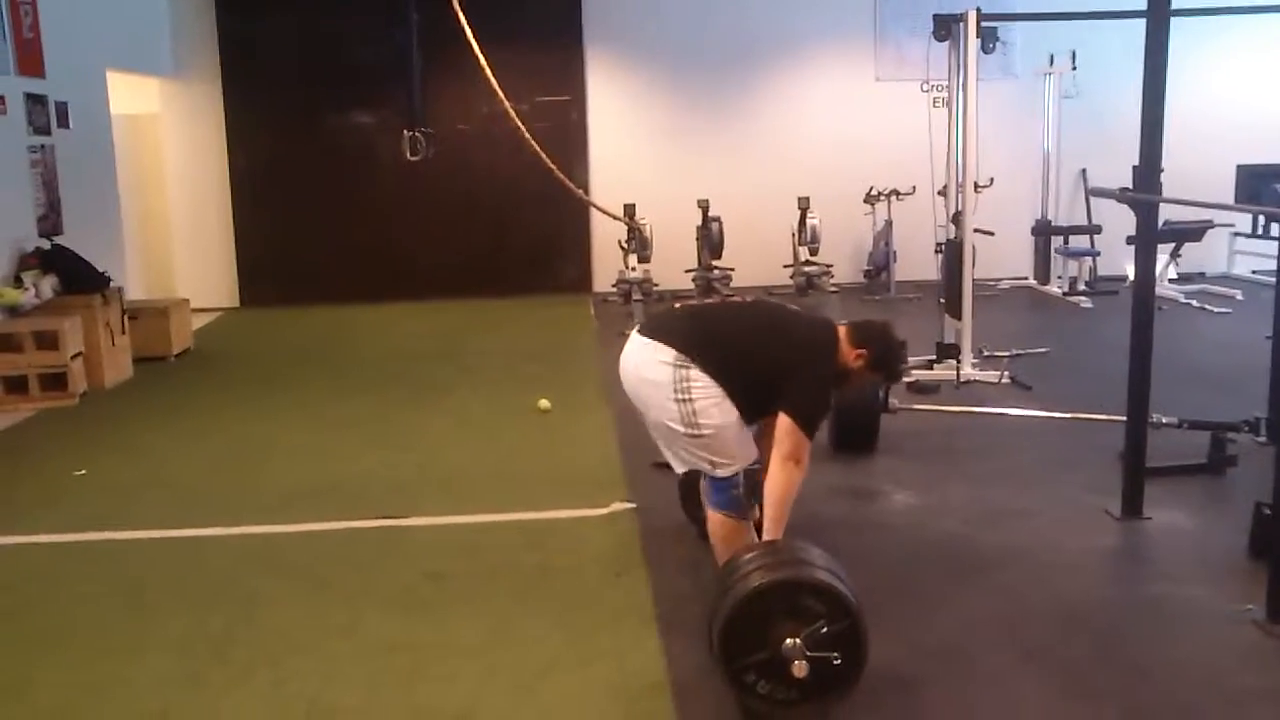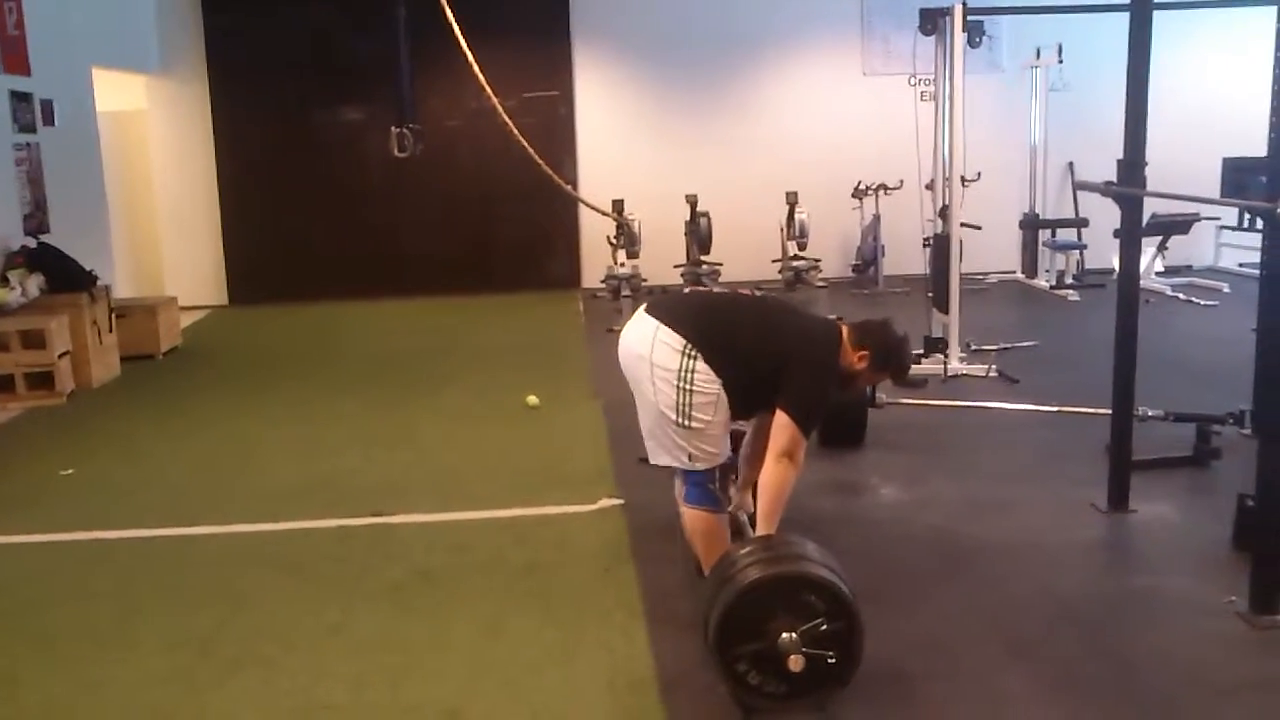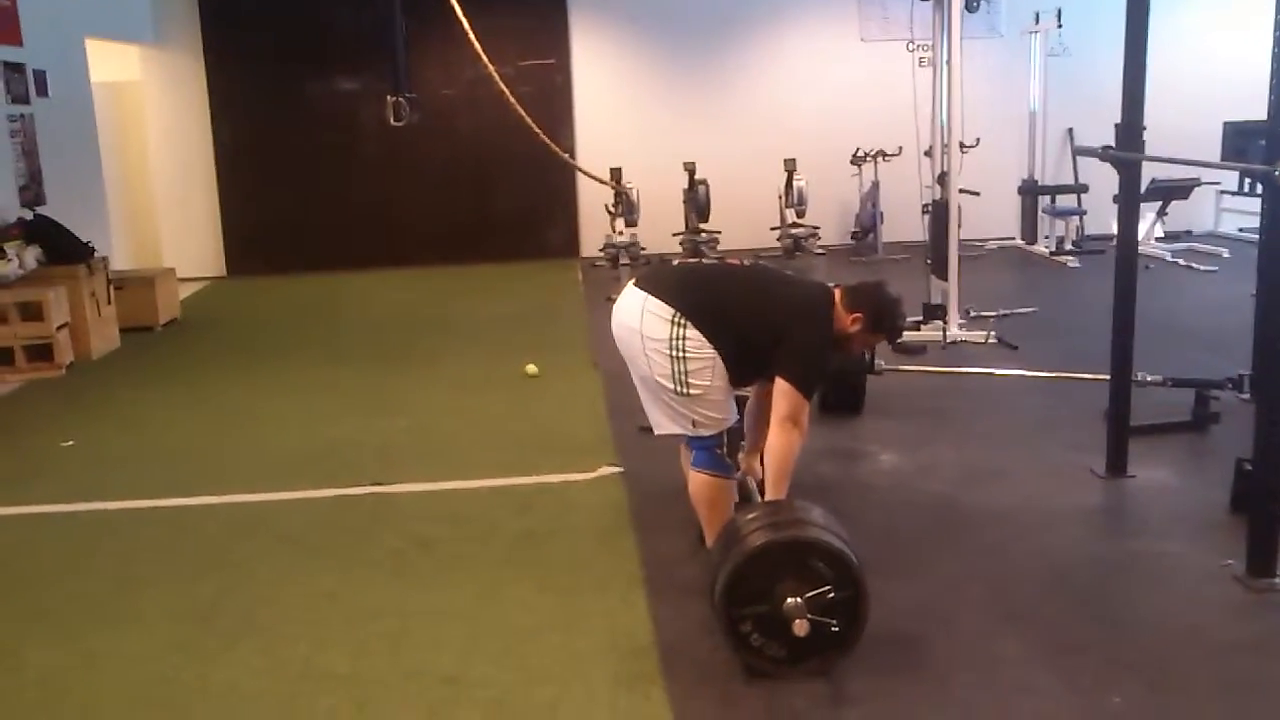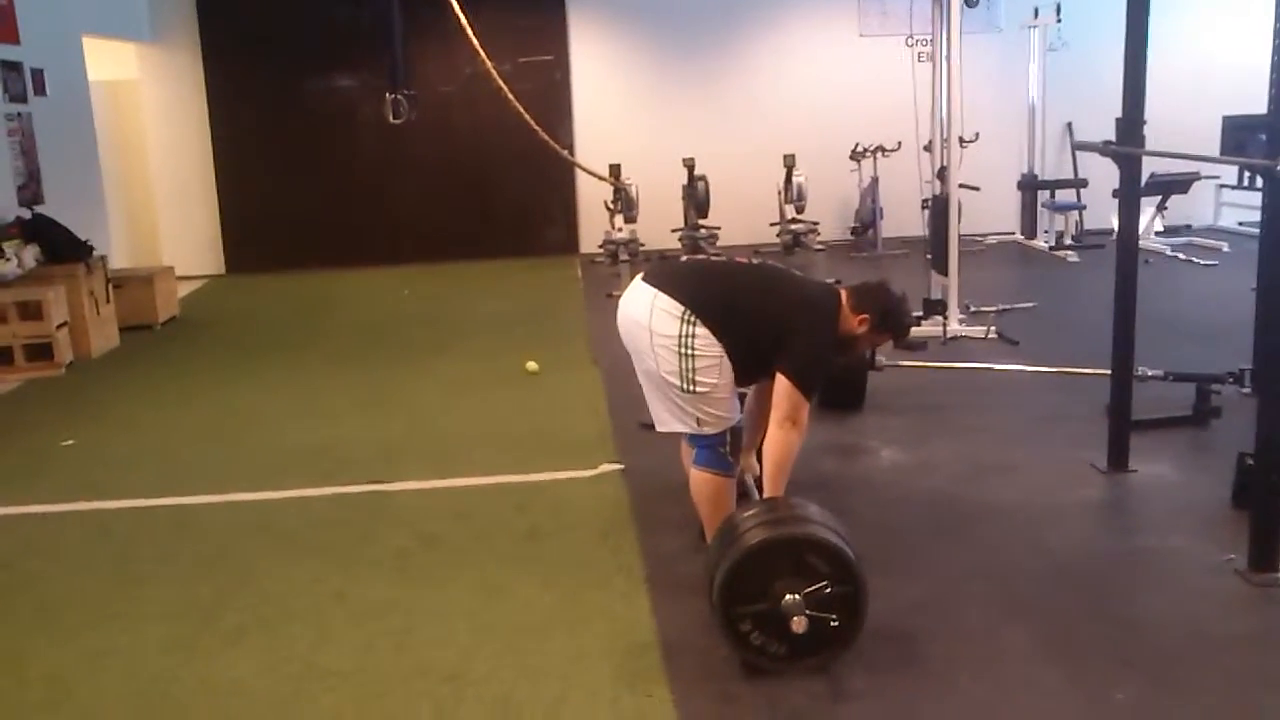
dt=1s
person 1, frame 1
left shoulder: (810, 338)
right shoulder: (819, 363)
left elbow: (768, 415)
right elbow: (789, 460)
right hip: (669, 360)
left knee: (719, 465)
right knee: (729, 473)
person 1, frame 2
left shoulder: (811, 341)
right shoulder: (818, 362)
left elbow: (766, 421)
right elbow: (783, 456)
left wrist: (742, 490)
right hip: (672, 346)
left knee: (695, 464)
right knee: (702, 475)
left ankle: (712, 562)
person 1, frame 3
left shoulder: (803, 306)
right shoulder: (812, 328)
left elbow: (766, 386)
right elbow: (787, 424)
left wrist: (750, 455)
right hip: (664, 318)
left knee: (698, 428)
right knee: (712, 439)
left ankle: (712, 526)
person 1, frame 4
left shoulder: (810, 305)
right shoulder: (817, 327)
left elbow: (767, 385)
right elbow: (787, 422)
left wrist: (747, 454)
right hip: (670, 314)
left knee: (700, 426)
right knee: (715, 438)
left ankle: (711, 521)
